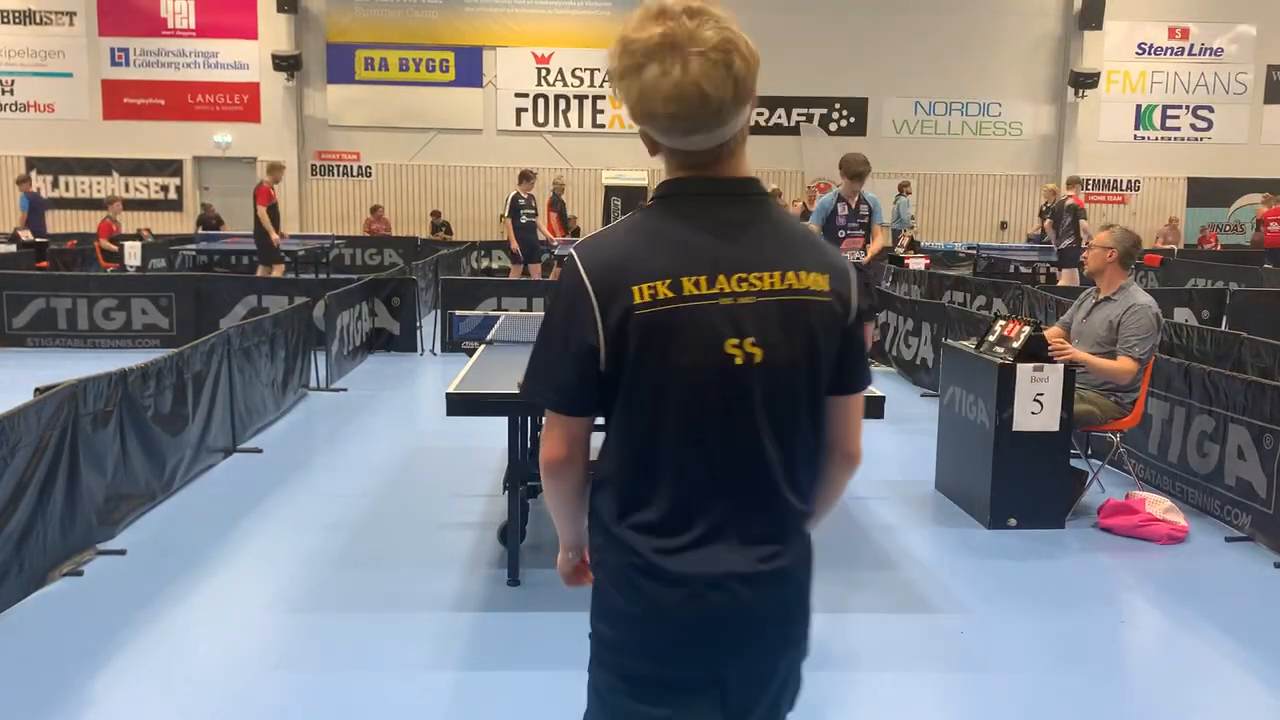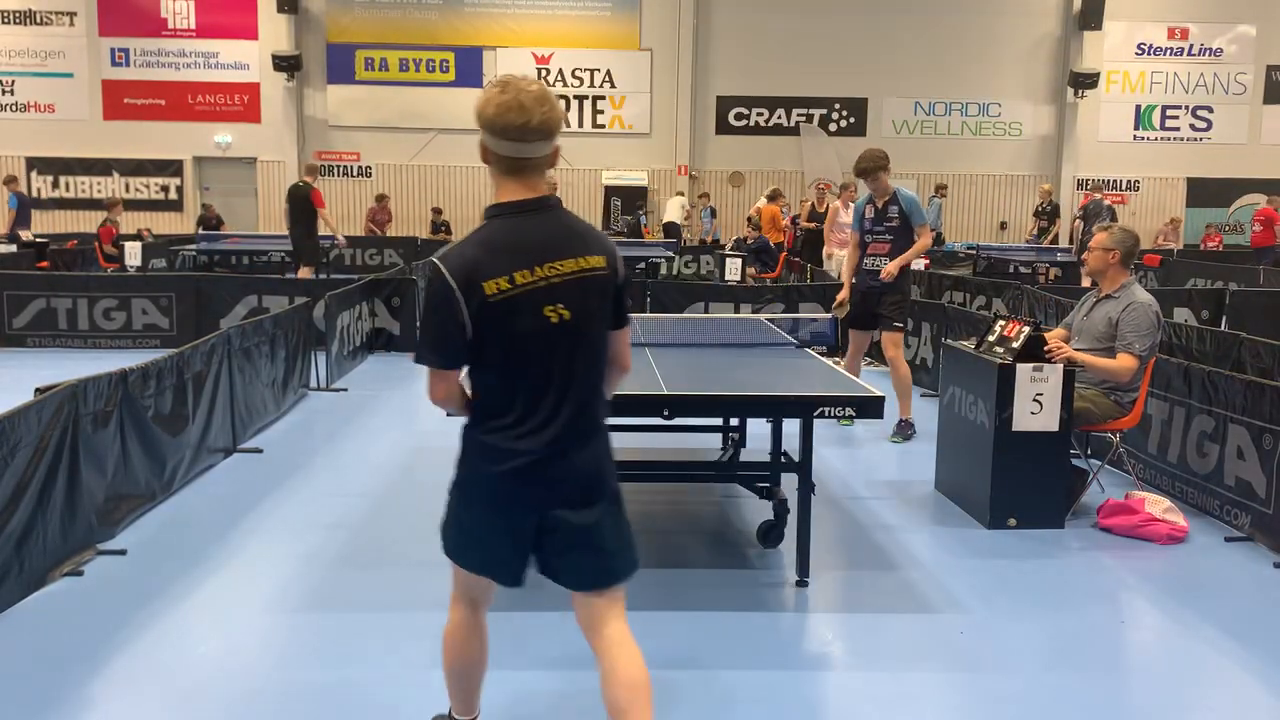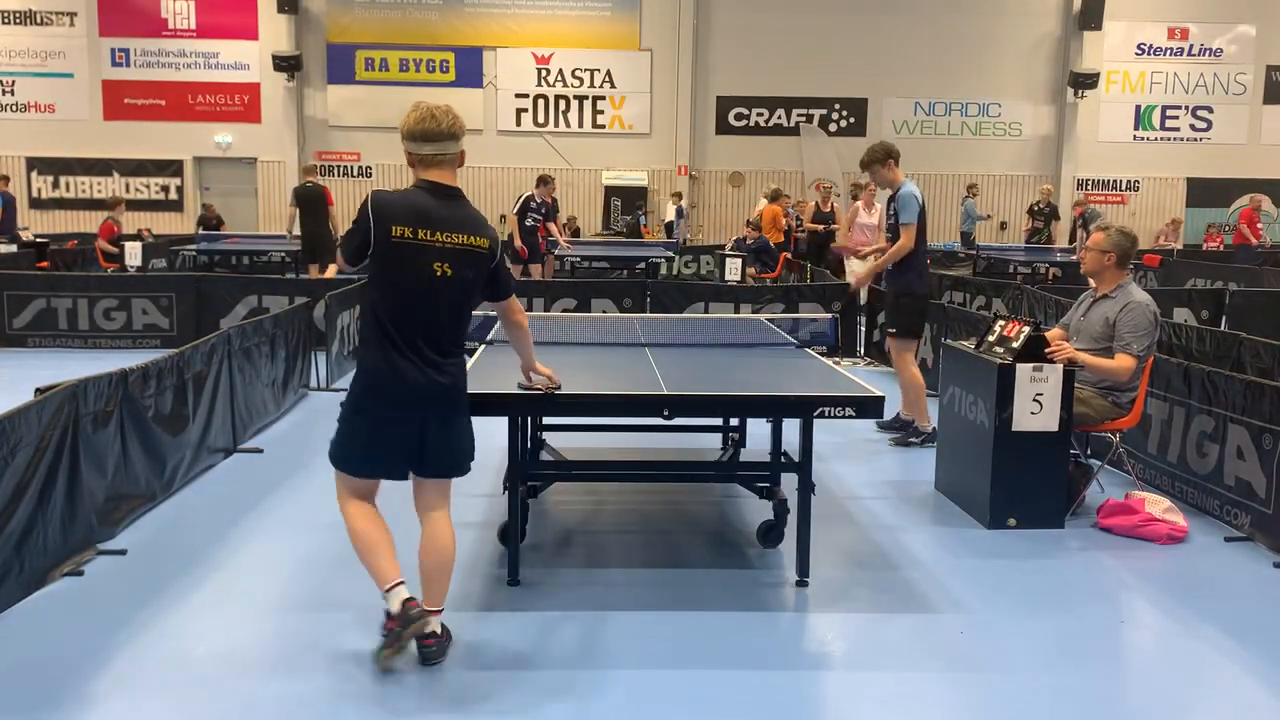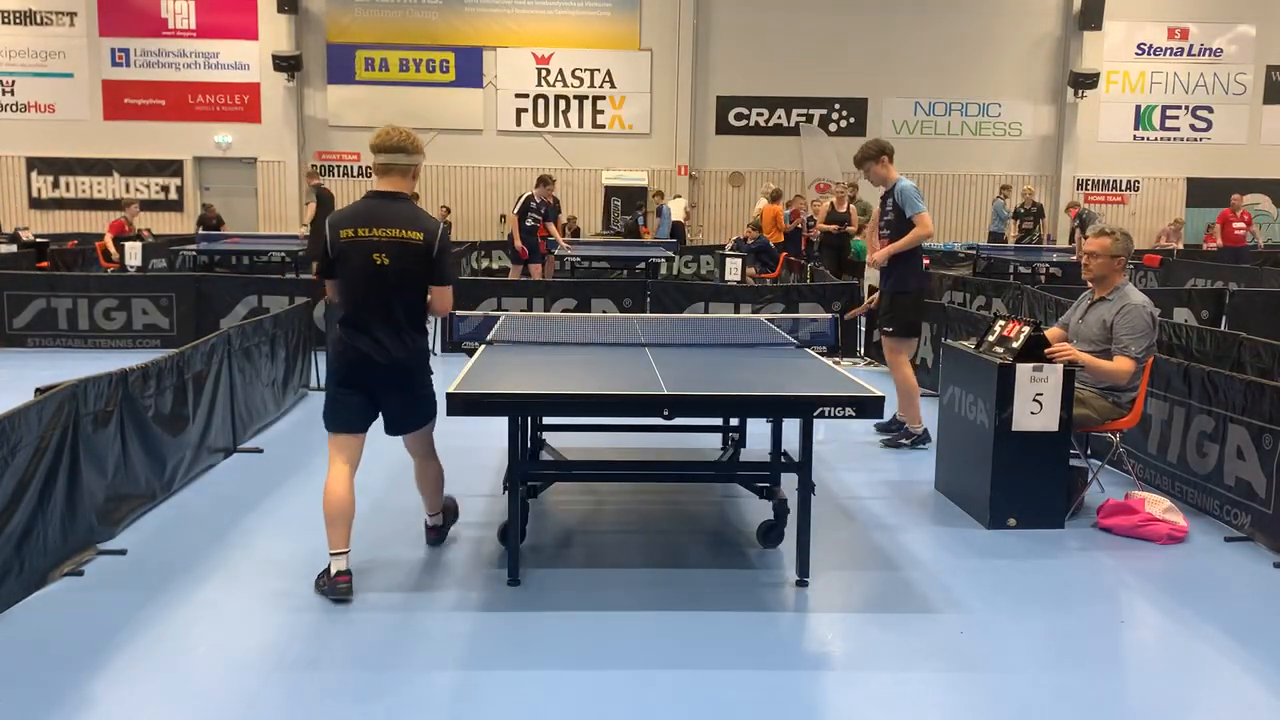
dt=0.7s
person 1, frame 1
left shoulder: (600, 265)
right shoulder: (826, 268)
left elbow: (559, 453)
right elbow: (845, 450)
left wrist: (574, 540)
left hip: (649, 593)
right hip: (777, 591)
person 1, frame 2
left shoulder: (457, 266)
right shoulder: (597, 247)
left elbow: (442, 393)
right elbow: (618, 362)
left hip: (496, 469)
right hip: (583, 465)
left knee: (470, 600)
right knee: (607, 621)
person 1, frame 3
left shoulder: (381, 207)
right shoulder: (484, 233)
left elbow: (347, 261)
right elbow: (513, 317)
right wrist: (531, 366)
left hip: (382, 386)
right hip: (446, 390)
left knee: (356, 495)
right knee: (435, 509)
left ankle: (400, 603)
right ankle: (431, 624)
person 1, frame 4
left shoulder: (338, 223)
right shoulder: (430, 229)
left elbow: (333, 293)
right elbow: (441, 306)
left hip: (350, 360)
right hip: (406, 361)
left knee: (342, 463)
right knee: (422, 450)
left ankle: (338, 567)
right ankle: (436, 520)
person 2, frame 1
left shoulder: (871, 201)
right shoulder: (826, 203)
left elbow: (878, 237)
left wrist: (872, 250)
left hip: (863, 276)
left knee: (865, 340)
person 2, frame 2
left shoulder: (907, 200)
right shoulder: (861, 206)
left elbow: (926, 239)
left wrist: (898, 262)
right wrist: (846, 286)
left hip: (894, 289)
right hip: (863, 287)
left knee: (893, 354)
right knee: (855, 351)
left ankle: (906, 419)
person 2, frame 3
left shoulder: (907, 194)
right shoulder: (896, 195)
left elbow: (907, 243)
left wrist: (870, 269)
right wrist: (874, 250)
left hip: (910, 288)
right hip: (901, 286)
left knee: (903, 359)
right knee: (898, 353)
left ankle: (924, 427)
right ankle: (907, 416)
person 2, frame 4
left shoulder: (905, 189)
right shoulder: (887, 196)
left elbow: (926, 229)
left wrist: (887, 250)
right wrist: (881, 291)
left hip: (906, 288)
right hip: (893, 287)
left knee: (898, 358)
right knee: (894, 357)
left ankle: (917, 430)
right ankle: (904, 418)
person 3, frame 1
left shoulder: (1139, 308)
right shoulder: (1088, 296)
left elbow: (1125, 373)
right elbow: (1055, 335)
left wrist: (1080, 357)
left hip: (1107, 399)
person 3, frame 2
left shoulder: (1139, 306)
right shoulder: (1091, 298)
left elbow: (1124, 371)
right elbow: (1059, 335)
left wrist: (1079, 357)
left hip: (1107, 398)
right hip: (1071, 385)
person 3, frame 3
left shoulder: (1136, 306)
right shoulder: (1088, 297)
left elbow: (1123, 370)
right elbow: (1056, 336)
left wrist: (1080, 358)
left hip: (1105, 398)
person 3, frame 4
left shoulder: (1133, 307)
right shoulder: (1087, 298)
left elbow: (1122, 373)
right elbow: (1053, 336)
left wrist: (1081, 358)
left hip: (1105, 399)
right hip: (1071, 385)
